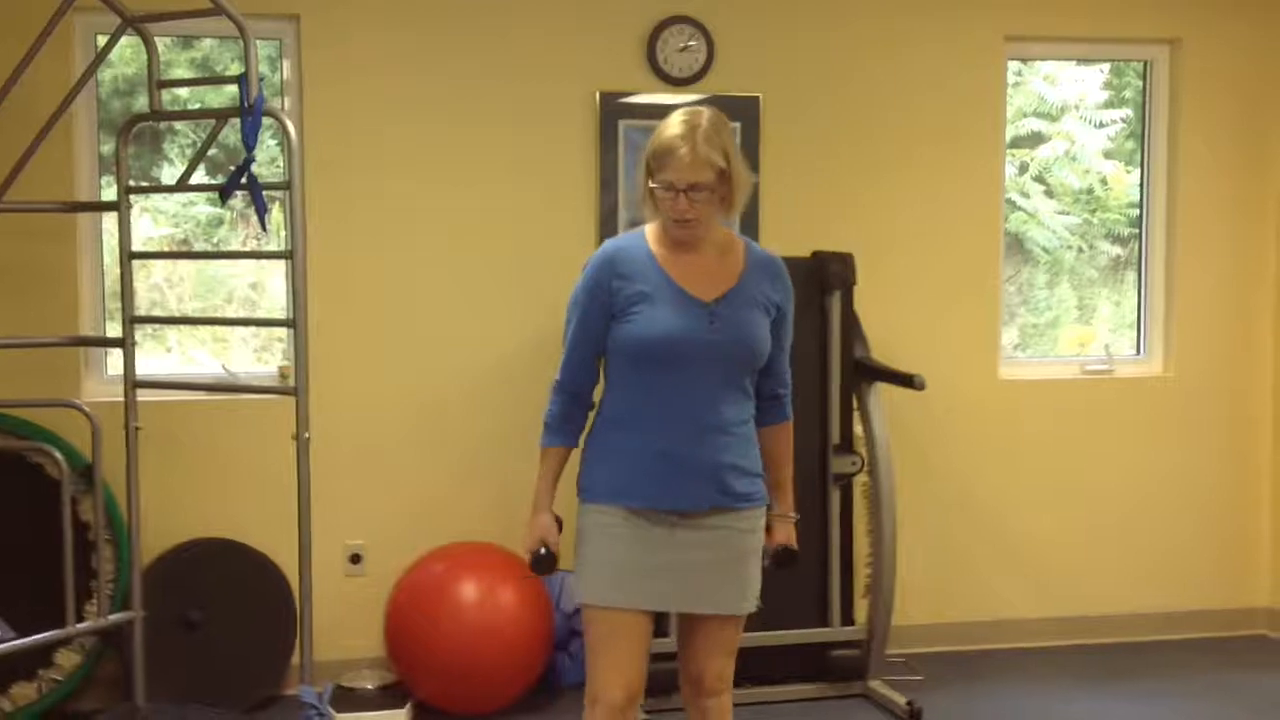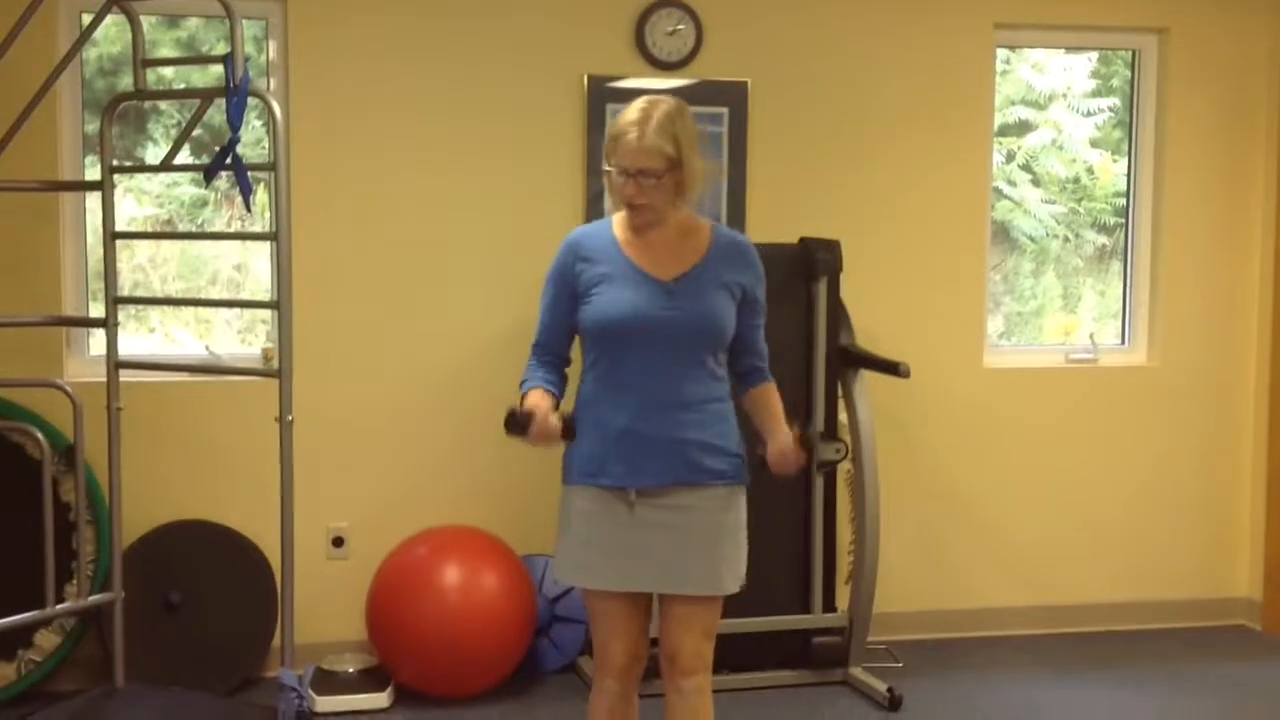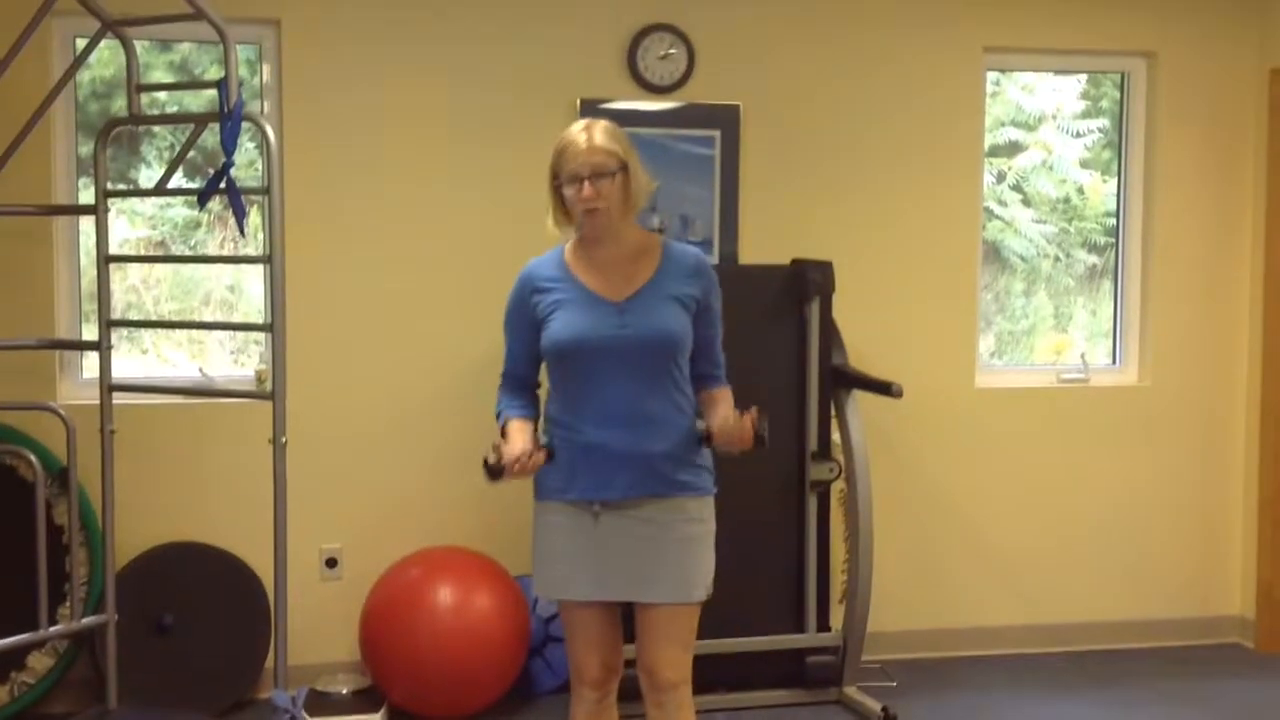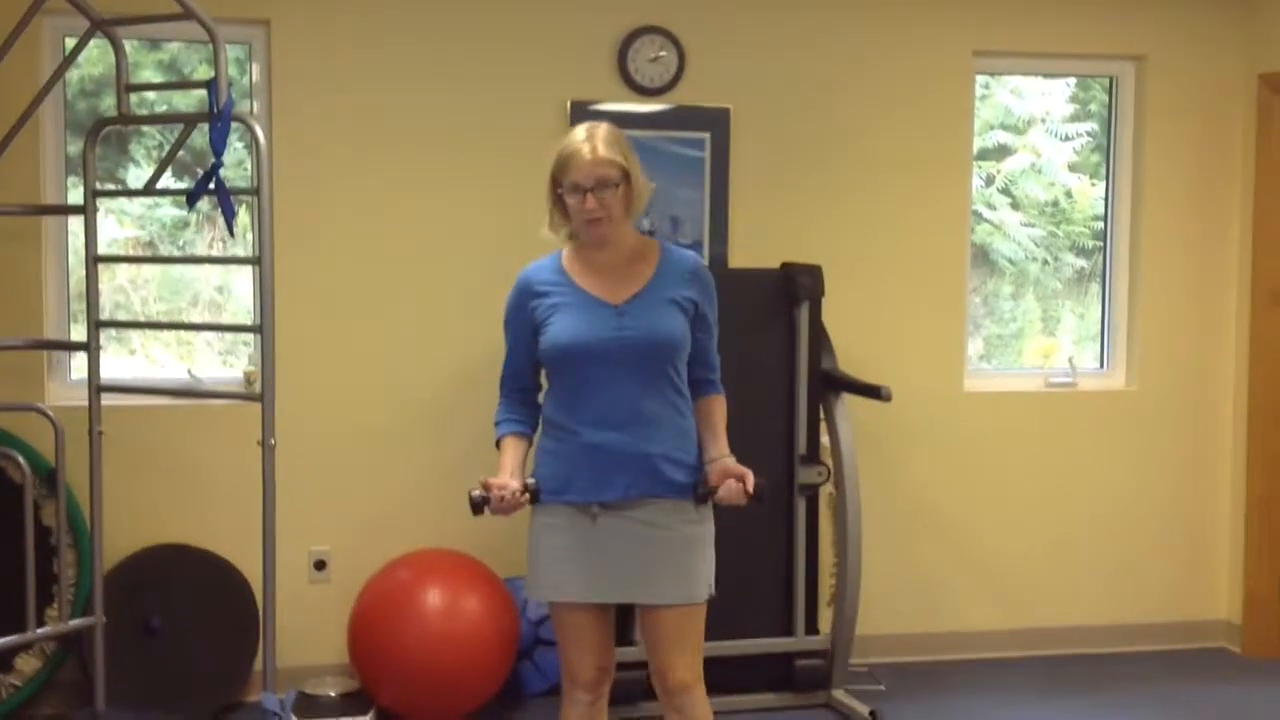
dt=0.5s
person 1, frame 1
left shoulder: (766, 275)
right shoulder: (614, 266)
left elbow: (772, 399)
right elbow: (571, 392)
left wrist: (782, 506)
right wrist: (543, 502)
left hip: (726, 511)
right hip: (624, 510)
person 1, frame 2
left shoulder: (734, 257)
right shoulder: (583, 251)
left elbow: (750, 367)
right elbow: (547, 357)
left wrist: (777, 434)
right wrist: (540, 406)
left hip: (703, 486)
right hip: (605, 485)
left knee: (687, 667)
right knee: (617, 667)
person 1, frame 3
left shoulder: (689, 270)
right shoulder: (538, 281)
left elbow: (709, 375)
right elbow: (518, 386)
left wrist: (724, 423)
right wrist: (517, 442)
left hip: (672, 497)
right hip: (574, 501)
person 1, frame 4
left shoulder: (686, 274)
right shoulder: (536, 286)
left elbow: (706, 381)
right elbow: (518, 397)
left wrist: (718, 456)
right wrist: (511, 473)
left hip: (669, 499)
right hip: (571, 504)
